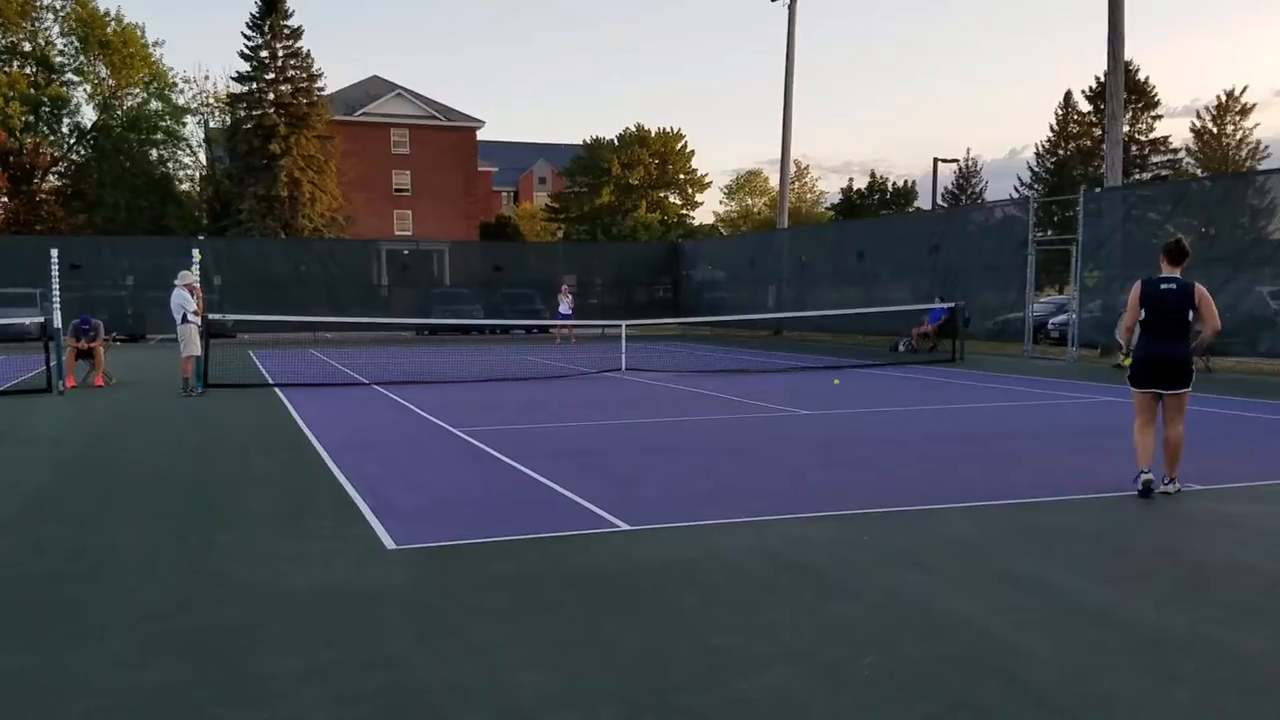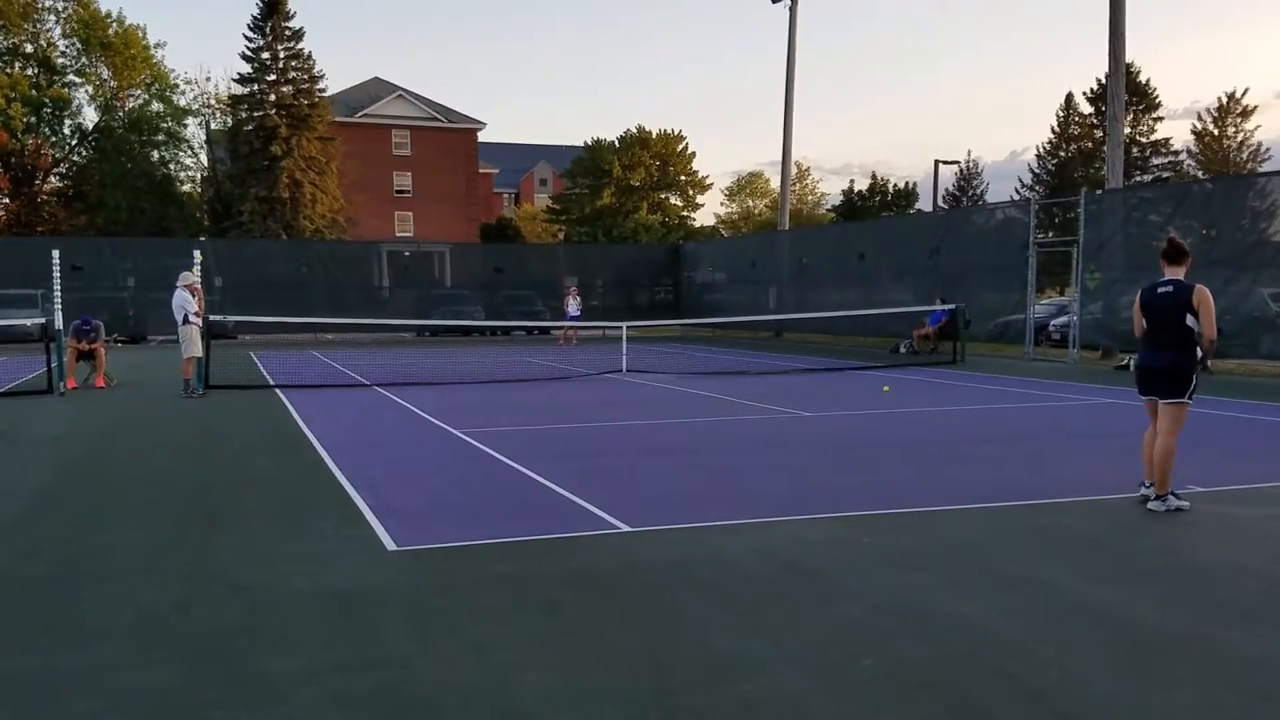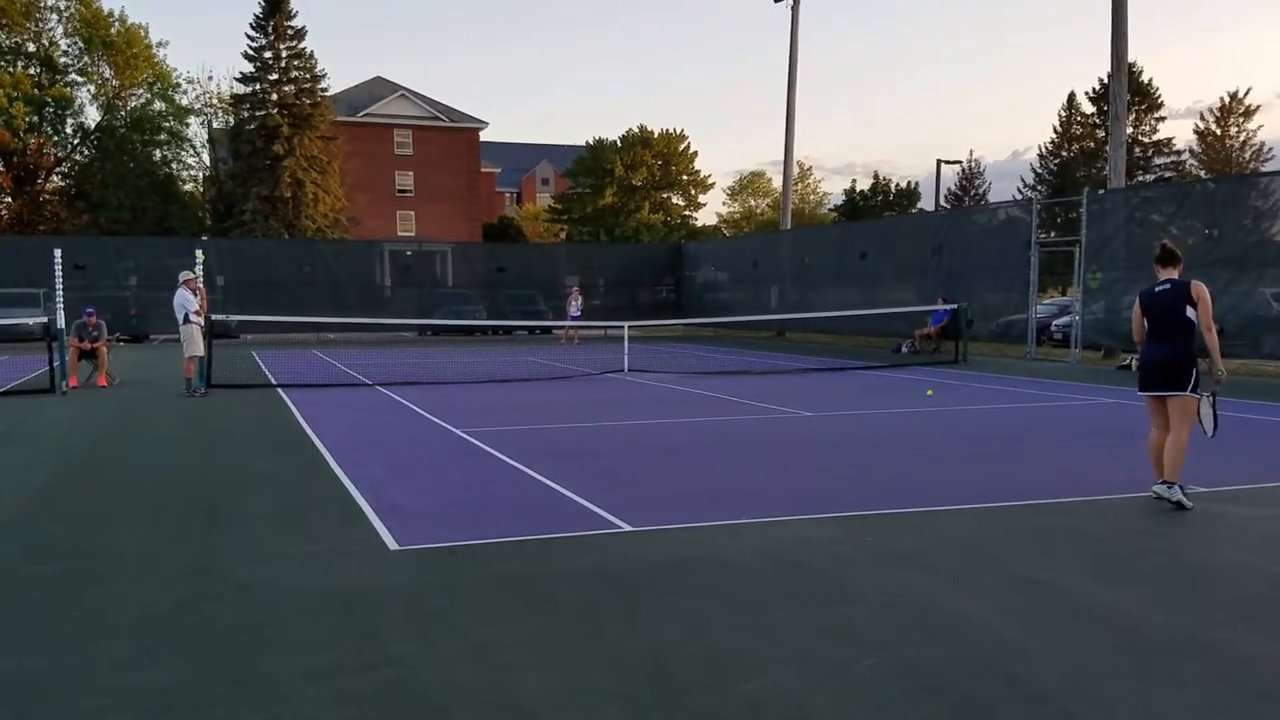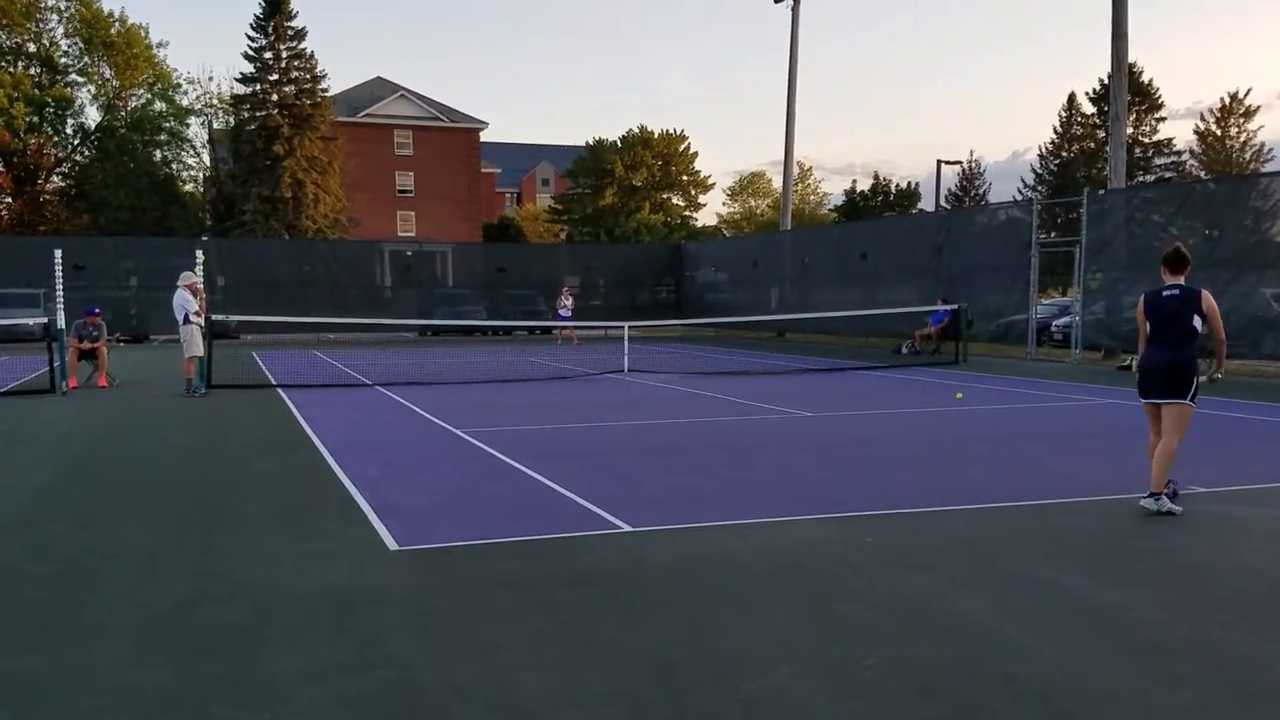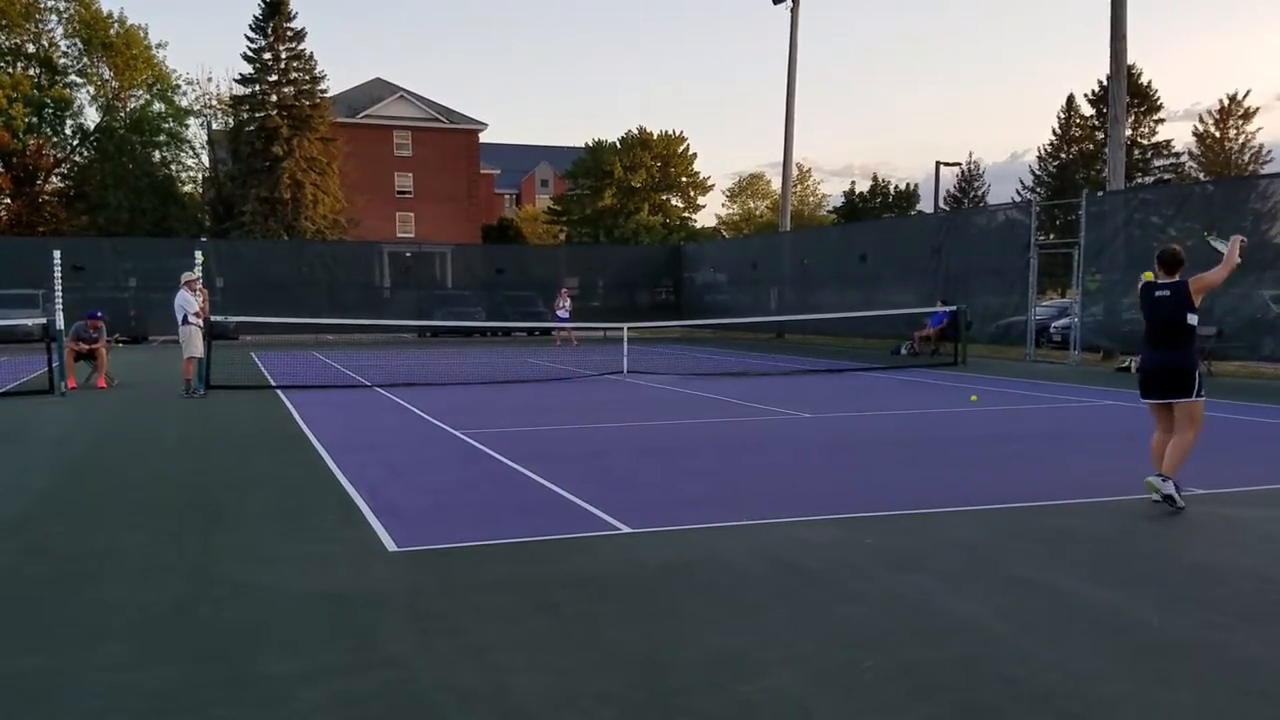
dt=1s
person 1, frame 1
left shoulder: (1142, 287)
right shoulder: (1196, 291)
left elbow: (1127, 326)
right elbow: (1214, 327)
left wrist: (1126, 346)
right wrist: (1195, 347)
left hip: (1145, 360)
right hip: (1178, 361)
left knee: (1144, 422)
right knee: (1174, 423)
left ankle: (1144, 473)
right ankle: (1170, 480)
person 1, frame 2
left shoulder: (1144, 294)
right shoulder: (1198, 293)
left elbow: (1140, 333)
right elbow: (1210, 337)
right wrist: (1204, 358)
left hip: (1147, 366)
right hip: (1178, 369)
left knee: (1155, 427)
right knee: (1167, 433)
left ankle: (1148, 483)
right ankle: (1161, 496)
person 1, frame 3
left shoulder: (1143, 297)
right shoulder: (1195, 288)
right elbow: (1207, 328)
right wrist: (1218, 365)
left hip: (1150, 363)
right hip: (1180, 364)
left knee: (1159, 427)
right knee: (1180, 428)
left ankle: (1160, 481)
right ankle: (1169, 484)
person 1, frame 4
left shoulder: (1146, 299)
right shoulder: (1202, 297)
right elbow: (1220, 339)
right wrist: (1219, 366)
left hip: (1150, 368)
right hip: (1180, 371)
left knee: (1157, 433)
right knee: (1171, 438)
left ankle: (1160, 484)
right ankle: (1154, 495)
person 1, frame 5
left shoulder: (1146, 289)
right shoulder: (1191, 288)
right elbow: (1226, 267)
right wrist: (1235, 243)
left hip: (1150, 367)
right hip: (1182, 369)
left knee: (1163, 430)
right knee: (1187, 431)
left ankle: (1163, 479)
right ankle: (1163, 478)
